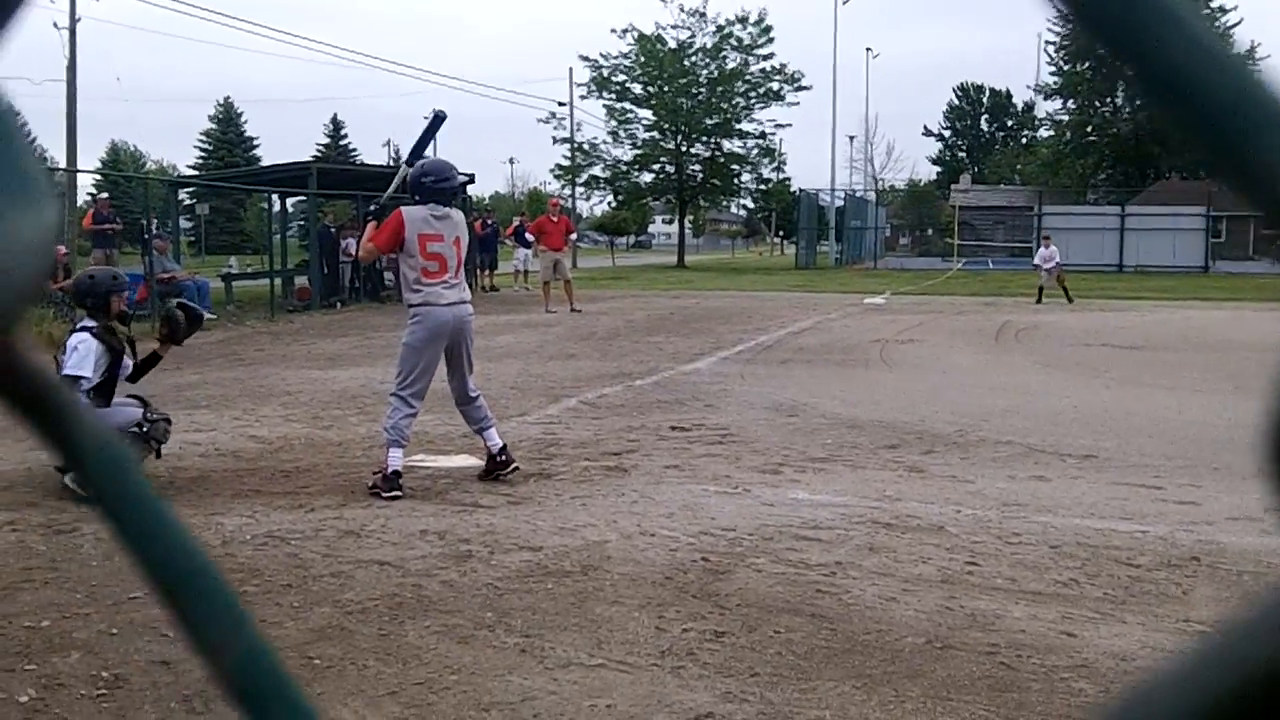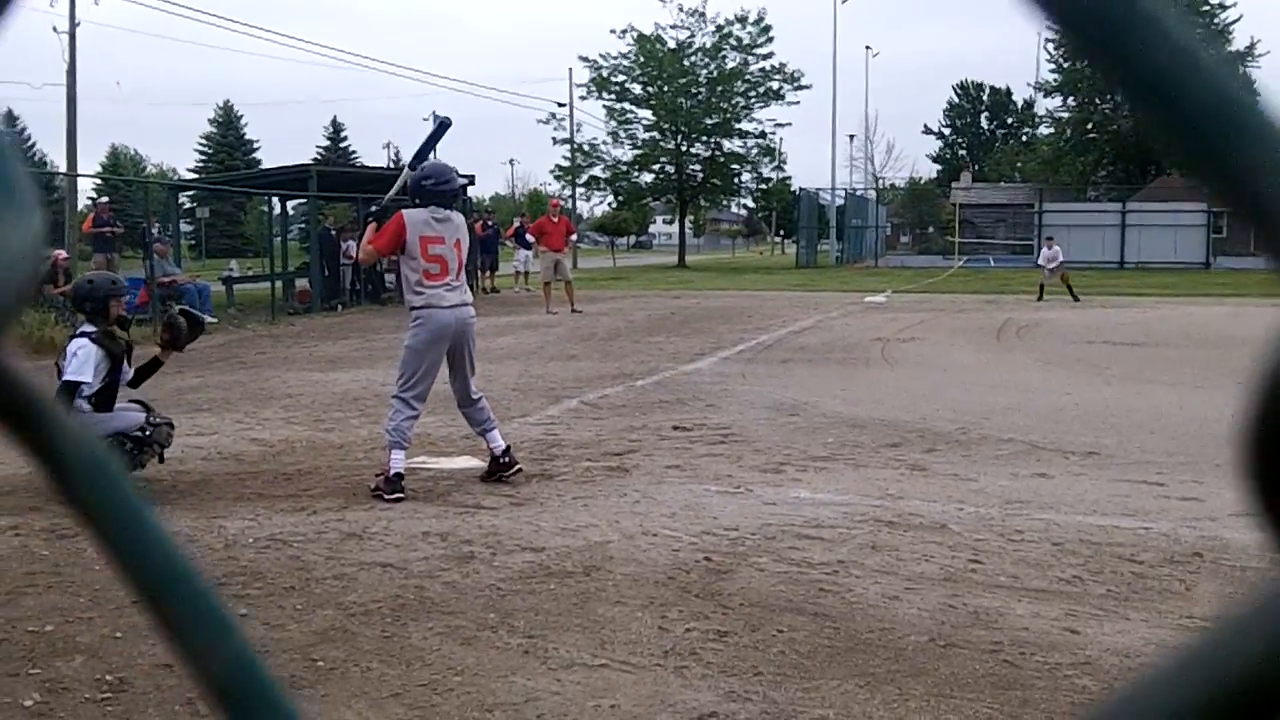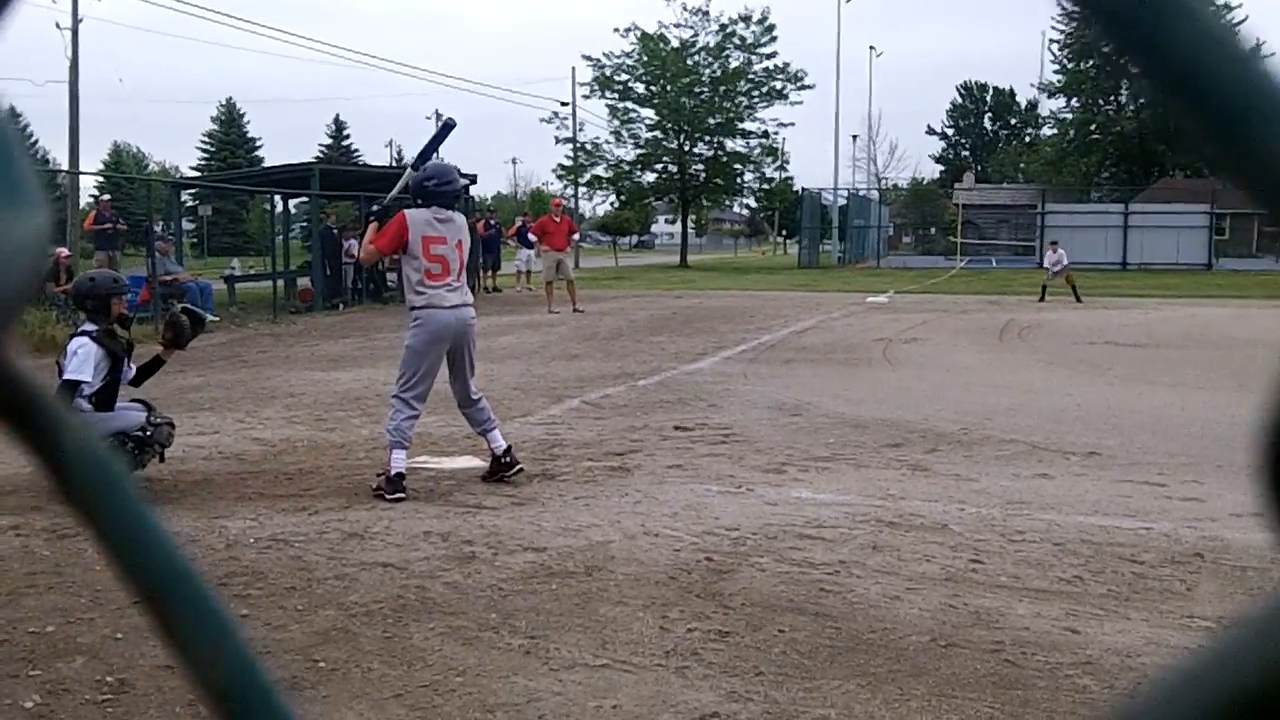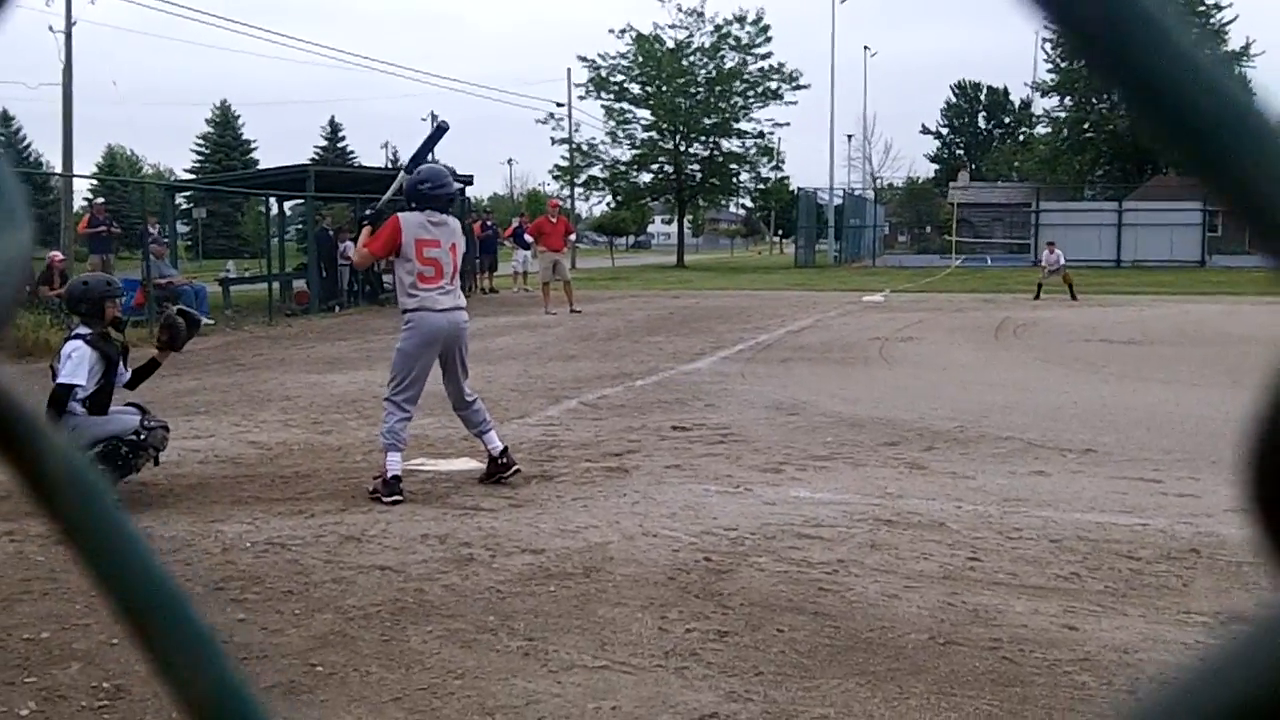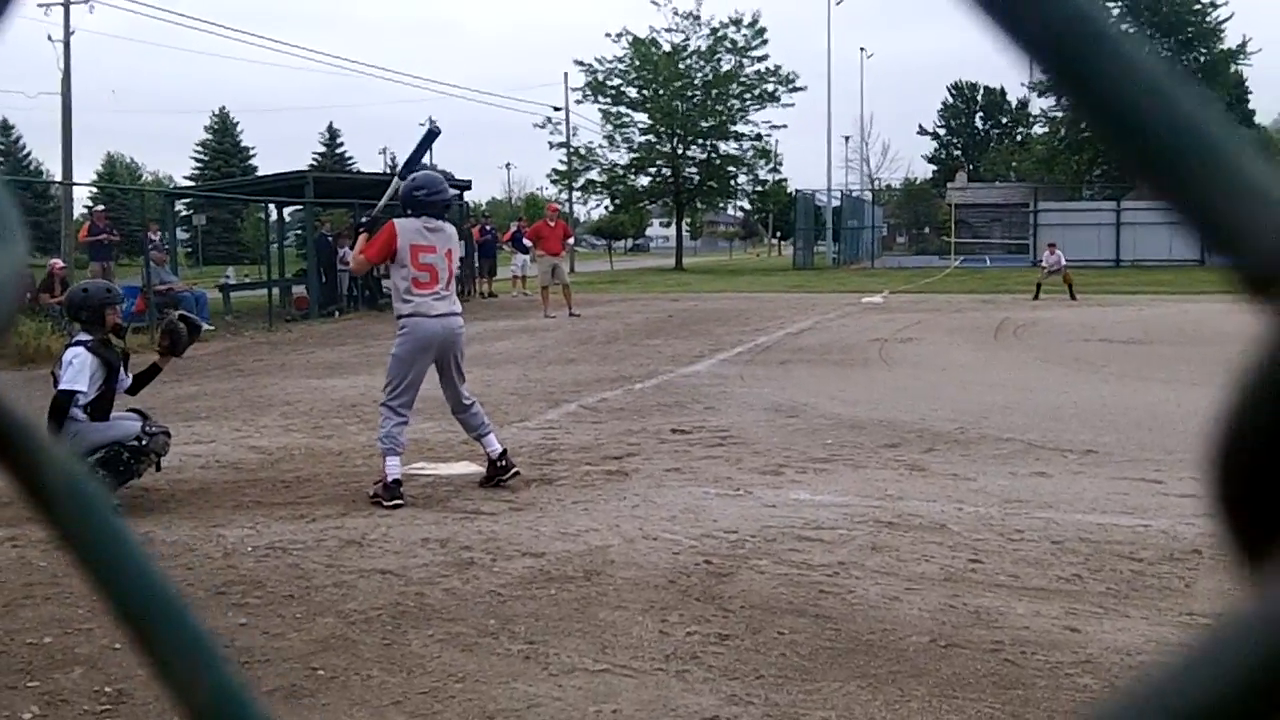
dt=0.1s
person 1, frame 1
left shoulder: (404, 217)
right shoulder: (459, 219)
left elbow: (365, 255)
left wrist: (372, 220)
left hip: (427, 315)
right hip: (462, 312)
left knee: (406, 395)
right knee: (465, 389)
left ankle: (391, 474)
right ankle: (499, 454)
person 1, frame 2
left shoulder: (406, 220)
right shoulder: (459, 221)
left elbow: (365, 257)
left wrist: (372, 222)
left hip: (429, 317)
right hip: (464, 314)
left knee: (408, 397)
right knee: (467, 391)
left ankle: (393, 476)
right ankle: (502, 456)
person 1, frame 3
left shoulder: (407, 220)
right shoulder: (461, 222)
left elbow: (367, 256)
left wrist: (375, 221)
left hip: (429, 318)
right hip: (465, 315)
left knee: (407, 397)
right knee: (467, 392)
left ankle: (394, 476)
right ankle: (503, 456)
person 1, frame 4
left shoulder: (401, 223)
right shoulder: (455, 226)
left elbow: (361, 260)
left wrist: (367, 225)
left hip: (421, 321)
right hip: (457, 318)
left knee: (399, 400)
right knee: (462, 393)
left ankle: (391, 479)
right ankle: (500, 457)
person 1, frame 5
left shoulder: (397, 229)
right shoulder: (451, 233)
left elbow: (358, 266)
left wrist: (364, 231)
left hip: (416, 327)
right hip: (452, 324)
left knee: (395, 405)
right knee: (460, 398)
left ankle: (391, 482)
right ankle: (499, 459)
person 2, frame 1
left shoulder: (106, 333)
right shoulder: (88, 339)
left elbow: (132, 373)
right elbow: (67, 384)
left wrist: (163, 348)
left hip: (93, 414)
left knee: (139, 407)
right knee: (156, 426)
person 2, frame 2
left shoulder: (109, 339)
right shoulder: (87, 344)
left elbow: (132, 380)
right elbow: (66, 393)
left wrist: (164, 354)
left hip: (94, 416)
right hip: (79, 422)
left knee: (141, 410)
person 2, frame 3
left shoulder: (109, 338)
right shoulder: (87, 343)
left elbow: (134, 378)
right elbow: (65, 392)
left wrist: (166, 352)
left hip: (94, 417)
left knee: (140, 409)
person 2, frame 4
left shoulder: (104, 342)
right shoulder: (81, 347)
left elbow: (128, 381)
right elbow: (59, 395)
left wrist: (161, 355)
left hip: (89, 421)
right hip: (72, 426)
left knee: (136, 414)
right knee: (154, 432)
person 2, frame 5
left shoulder: (104, 347)
right shoulder: (83, 353)
left elbow: (131, 386)
right elbow: (61, 402)
left wrist: (162, 360)
left hip: (89, 426)
right hip: (74, 433)
left knee: (137, 419)
right knee: (156, 437)
